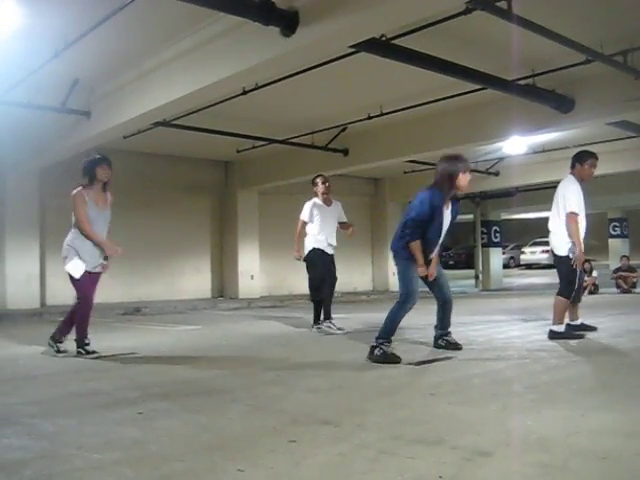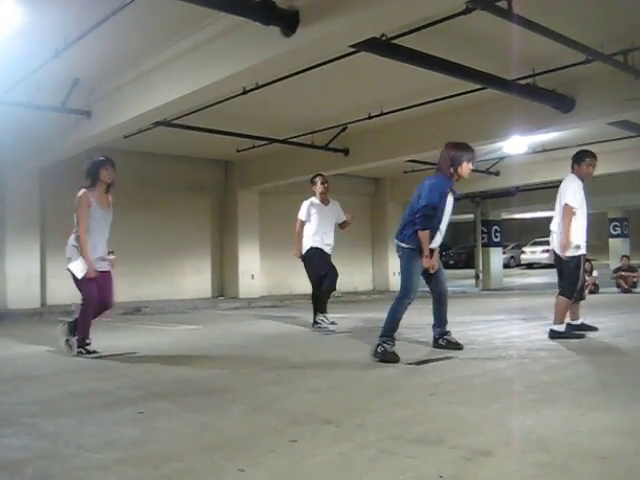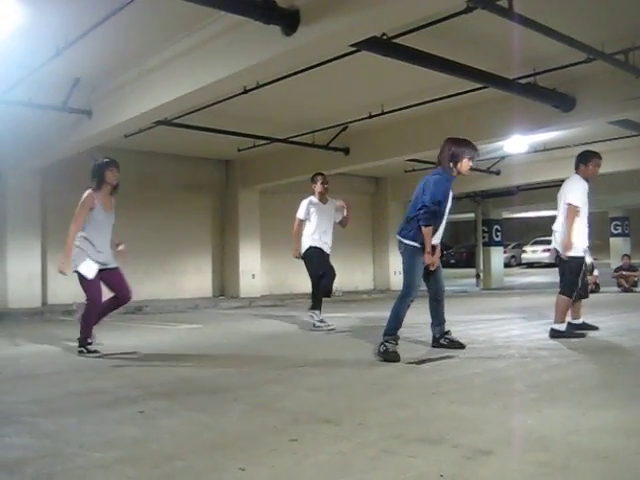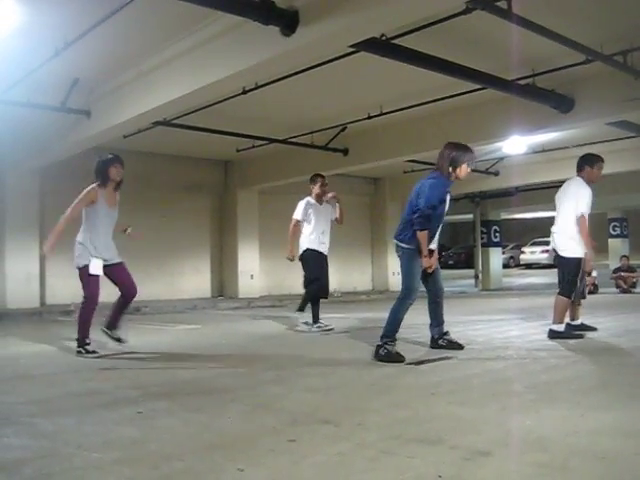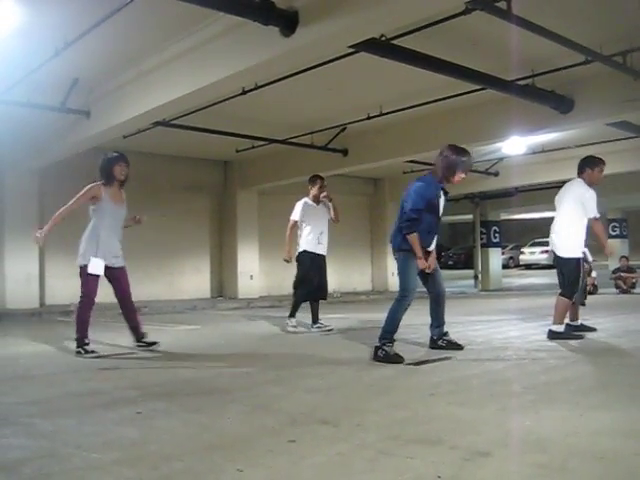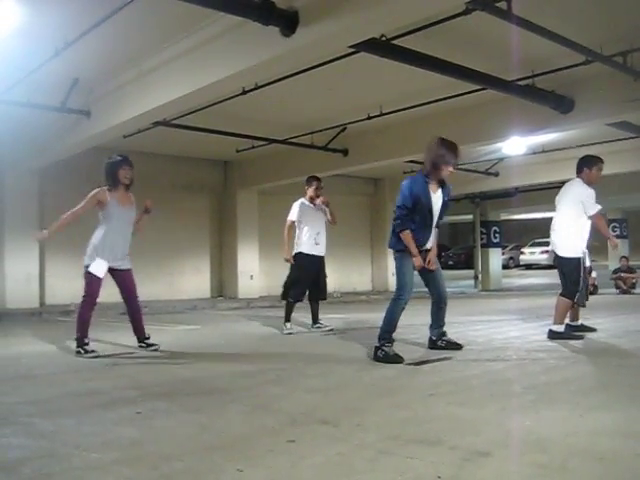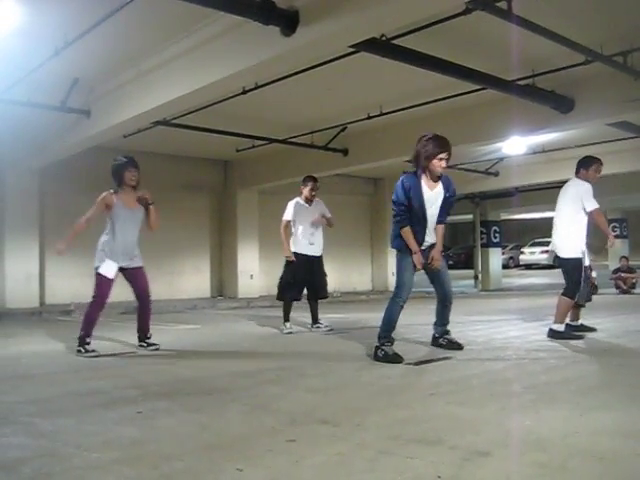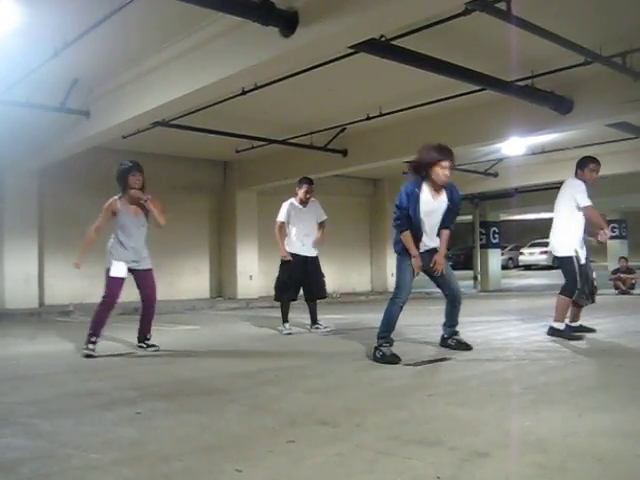
dt=0.1s
person 1, frame 1
left shoulder: (453, 204)
right shoulder: (429, 198)
left elbow: (439, 237)
right elbow: (411, 233)
left wrist: (433, 263)
right wrist: (420, 264)
left hip: (428, 256)
right hip: (407, 254)
left knee: (446, 297)
right knee: (410, 296)
left ankle: (442, 335)
right ankle: (380, 345)
person 1, frame 2
left shoulder: (448, 187)
right shoulder: (435, 184)
right elbow: (422, 221)
left wrist: (435, 254)
right wrist: (425, 255)
left hip: (428, 248)
right hip: (412, 246)
left knee: (441, 292)
right knee: (408, 293)
left ankle: (440, 335)
right ankle: (385, 343)
person 1, frame 3
left shoulder: (446, 181)
right shoulder: (438, 180)
right elbow: (426, 217)
left wrist: (436, 250)
right wrist: (427, 251)
left hip: (429, 245)
right hip: (413, 243)
left knee: (437, 291)
right knee: (410, 291)
left ankle: (440, 335)
right ankle: (388, 341)
person 1, frame 4
left shoulder: (444, 186)
right shoulder: (433, 185)
right elbow: (420, 221)
left wrist: (434, 252)
right wrist: (424, 254)
left hip: (426, 248)
right hip: (411, 246)
left knee: (437, 292)
right knee: (410, 293)
left ankle: (438, 335)
right ankle: (385, 344)
person 1, frame 5
left shoulder: (439, 190)
right shoulder: (421, 187)
right elbow: (409, 224)
left wrist: (432, 254)
right wrist: (419, 256)
left hip: (424, 250)
right hip: (407, 249)
left knee: (438, 293)
right knee: (407, 294)
left ankle: (438, 336)
right ankle: (383, 345)
person 1, frame 6
left shoulder: (443, 189)
right shoulder: (412, 185)
left elbow: (436, 222)
right elbow: (401, 222)
left wrist: (432, 251)
right wrist: (414, 254)
left hip: (427, 249)
right hip: (405, 249)
left knee: (440, 294)
right knee: (404, 294)
left ankle: (437, 336)
right ankle: (383, 345)
person 1, frame 7
left shoulder: (447, 185)
right shoulder: (407, 182)
left elbow: (442, 218)
right elbow: (400, 219)
left wrist: (438, 248)
right wrist: (415, 252)
left hip: (432, 247)
right hip: (408, 247)
left knee: (446, 292)
right knee: (402, 293)
left ankle: (440, 334)
right ankle: (383, 344)
person 1, frame 8
left shoulder: (452, 194)
right shoulder: (410, 189)
left elbow: (447, 225)
right elbow: (400, 223)
left wrist: (442, 253)
right wrist: (413, 255)
left hip: (434, 251)
right hip: (409, 251)
left knee: (454, 293)
right knee: (401, 294)
left ankle: (449, 336)
right ankle: (383, 345)
person 2, frame 1
left shoulder: (108, 197)
right shoulder: (79, 195)
right elbow: (85, 227)
left wrist: (106, 255)
right wrist: (109, 246)
left hip: (95, 257)
right hip: (76, 253)
left knee: (84, 301)
right knee: (85, 299)
left ankle: (57, 338)
right ankle: (82, 344)
person 2, frame 2
left shoulder: (109, 198)
right shoulder: (85, 196)
right elbow: (81, 230)
left wrist: (108, 253)
right wrist: (88, 260)
left hip: (100, 258)
right hip: (80, 255)
left knee: (106, 302)
right knee: (91, 299)
left ankle: (73, 328)
right ankle: (82, 343)
person 2, frame 3
left shoulder: (111, 199)
right shoulder: (90, 196)
right elbow: (75, 227)
left wrist: (115, 244)
right wrist: (66, 257)
left hip: (105, 257)
right hip: (86, 256)
left knee: (125, 295)
right knee: (94, 299)
left ankle: (89, 321)
right ankle: (84, 343)
person 2, frame 4
left shoulder: (116, 196)
right shoulder: (93, 192)
right elbow: (69, 215)
left wrist: (122, 230)
right wrist: (51, 240)
left hip: (109, 253)
right hip: (88, 252)
left knee: (130, 289)
right knee: (91, 298)
left ankle: (111, 327)
right ankle: (82, 343)
person 2, frame 5
left shoulder: (122, 194)
right shoulder: (96, 190)
right elbow: (68, 208)
left wrist: (134, 221)
right wrist: (47, 228)
left hip: (114, 254)
right hip: (93, 252)
left knee: (125, 297)
right knee: (88, 297)
left ankle: (139, 338)
right ankle: (81, 344)
person 2, frame 6
left shoulder: (132, 198)
right shoulder: (102, 195)
right elbow: (74, 213)
left wrist: (144, 213)
right wrist: (50, 231)
left hip: (121, 257)
right hip: (99, 254)
left knee: (132, 298)
right knee: (90, 298)
left ankle: (142, 339)
right ankle: (81, 344)
person 2, frame 7
left shoulder: (141, 198)
right shoulder: (109, 198)
left elbow: (153, 226)
right elbow: (86, 220)
left wrist: (150, 205)
right wrist: (66, 242)
left hip: (132, 257)
right hip: (109, 255)
left knee: (144, 297)
right knee: (99, 299)
left ankle: (144, 339)
right ankle: (83, 342)
person 2, frame 8
left shoulder: (149, 200)
right shoulder: (115, 204)
left elbow: (162, 222)
right elbow: (95, 230)
left wrist: (145, 202)
right wrist: (81, 255)
left hip: (141, 258)
right hip: (118, 257)
left knee: (150, 299)
right knee: (109, 299)
left ankle: (143, 339)
right ankle: (91, 341)
person 3, frame 1
left shoulder: (567, 184)
right shoulder: (572, 186)
right elbow: (571, 218)
right wrist: (579, 247)
left hip: (561, 243)
right hip: (567, 245)
left knee: (574, 284)
right knee: (569, 285)
left ankle: (574, 322)
right ankle: (556, 328)
person 3, frame 2
left shoulder: (570, 183)
right shoulder: (574, 182)
right elbow: (568, 209)
right wrist: (565, 238)
left hip: (565, 243)
right hip: (570, 244)
left knee: (575, 284)
right knee: (569, 285)
left ankle: (575, 322)
right ankle: (557, 328)
person 3, frame 3
left shoulder: (572, 183)
right shoulder: (579, 183)
right elbow: (571, 210)
right wrist: (567, 238)
left hip: (567, 243)
right hip: (572, 245)
left knee: (578, 283)
right knee: (570, 285)
left ankle: (576, 321)
right ankle: (558, 327)
person 3, frame 4
left shoulder: (568, 186)
right shoulder: (583, 189)
right elbow: (581, 220)
right wrist: (589, 250)
left hip: (561, 242)
right hip: (571, 245)
left knee: (576, 284)
right knee: (569, 286)
left ankle: (574, 322)
right ankle: (556, 328)
person 3, frame 5
left shoulder: (568, 188)
right shoulder: (586, 191)
right elbow: (595, 222)
right wrist: (606, 245)
left hip: (560, 243)
right hip: (570, 246)
left knee: (575, 284)
right knee: (570, 287)
left ankle: (574, 322)
right ankle: (556, 328)
person 3, frame 6
left shoulder: (568, 188)
right shoulder: (584, 190)
right elbow: (597, 217)
right wrist: (610, 237)
left hip: (561, 243)
right hip: (571, 246)
left knee: (577, 284)
right knee: (572, 286)
left ankle: (574, 322)
right ankle: (557, 328)
person 3, frame 7
left shoulder: (569, 188)
right shoulder: (582, 186)
right elbow: (596, 213)
right wrist: (609, 234)
left hip: (563, 244)
right hip: (571, 246)
left knee: (581, 284)
right knee: (574, 286)
left ankle: (574, 322)
right ankle: (557, 327)
person 3, frame 8
left shoulder: (578, 188)
right shoulder: (575, 184)
right elbow: (590, 211)
right wrist: (604, 228)
left hip: (576, 245)
right hip: (566, 245)
left knee: (583, 283)
right knee: (575, 284)
left ankle: (574, 323)
right ankle: (557, 325)
person 4, frame 1
left shoulder: (337, 206)
right shoulder: (311, 205)
left elbow: (342, 224)
right elbow: (301, 227)
left wrist: (349, 227)
right wrist: (298, 249)
left hip: (328, 251)
right hip: (315, 250)
left knee: (322, 285)
right knee: (326, 281)
left ankle: (317, 322)
right ankle: (327, 320)
person 4, frame 2
left shoulder: (335, 205)
right shoulder: (309, 204)
left elbow: (342, 225)
right elbow: (299, 226)
left wrist: (348, 220)
right wrist: (297, 248)
left hip: (325, 250)
right hip: (312, 248)
left knee: (321, 283)
right knee: (330, 275)
left ankle: (317, 320)
right ankle: (321, 313)
person 4, frame 3
left shoulder: (333, 204)
right shoulder: (308, 203)
left elbow: (343, 223)
right elbow: (297, 225)
left wrist: (346, 210)
right wrist: (296, 248)
left hip: (325, 249)
right hip: (311, 247)
left knee: (321, 282)
right knee: (327, 275)
left ankle: (317, 320)
right ankle: (314, 309)
person 4, frame 4
left shoulder: (329, 204)
right shoulder: (305, 204)
left elbow: (340, 221)
right elbow: (293, 226)
left wrist: (338, 203)
right wrist: (290, 249)
left hip: (322, 251)
right hip: (309, 250)
left knee: (320, 285)
right knee: (316, 281)
left ankle: (316, 321)
right ankle: (300, 312)
person 4, frame 5
left shoulder: (324, 204)
right shoulder: (302, 204)
left elbow: (336, 220)
right elbow: (291, 227)
left wrist: (331, 202)
right wrist: (288, 250)
left hip: (321, 252)
right hip: (306, 251)
left knee: (319, 286)
right knee: (307, 284)
left ankle: (315, 322)
right ankle: (291, 318)
person 4, frame 6
left shoulder: (321, 205)
right shoulder: (299, 205)
left elbow: (333, 221)
right elbow: (288, 228)
left wrist: (327, 206)
right wrist: (287, 251)
left hip: (319, 253)
right hip: (303, 253)
left knee: (317, 288)
right knee: (296, 287)
left ankle: (316, 322)
right ankle: (287, 322)
person 4, frame 7
left shoulder: (319, 206)
right shoulder: (294, 204)
left elbow: (331, 224)
right elbow: (284, 227)
left wrist: (324, 218)
right wrist: (286, 248)
left hip: (316, 253)
right hip: (298, 253)
left knee: (315, 288)
right knee: (290, 287)
left ankle: (315, 322)
right ankle: (286, 322)
person 4, frame 8
left shoulder: (315, 205)
right shoulder: (288, 206)
left elbow: (322, 223)
right elbow: (279, 228)
left wrist: (322, 233)
right wrist: (282, 249)
left hip: (312, 254)
right hip: (293, 253)
left knee: (314, 288)
right knee: (287, 288)
left ankle: (314, 323)
right ankle: (285, 323)
